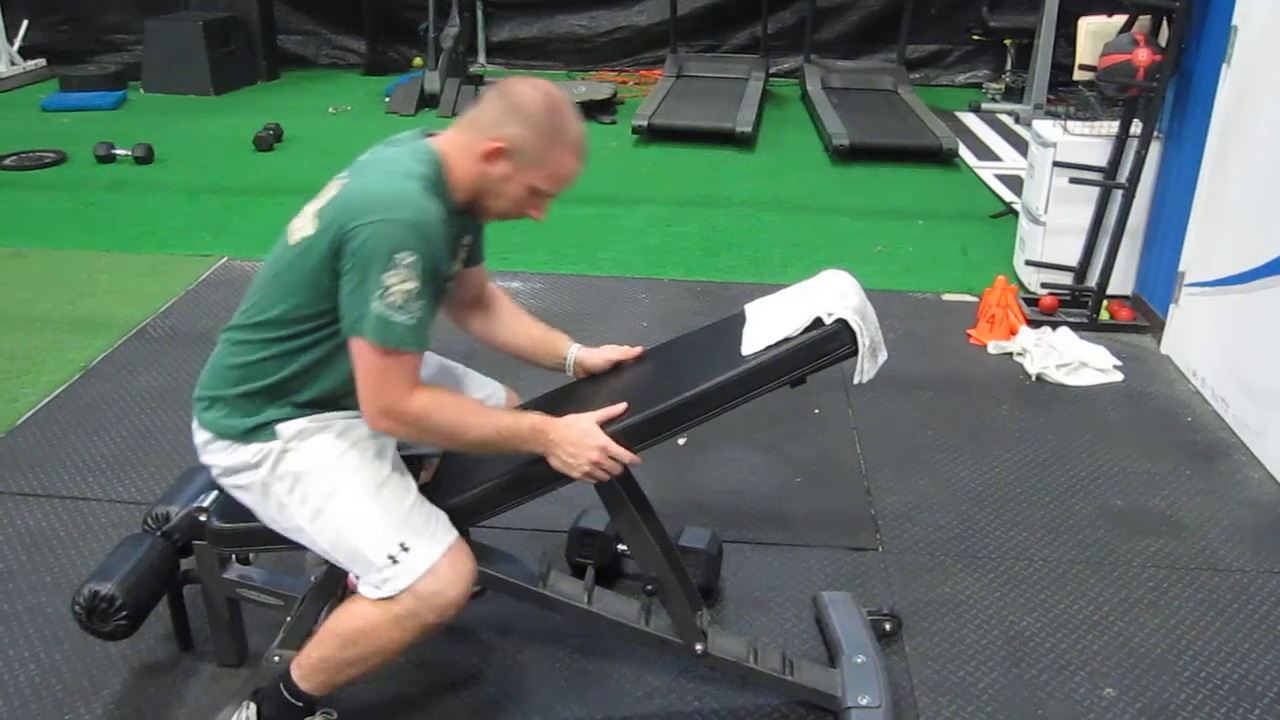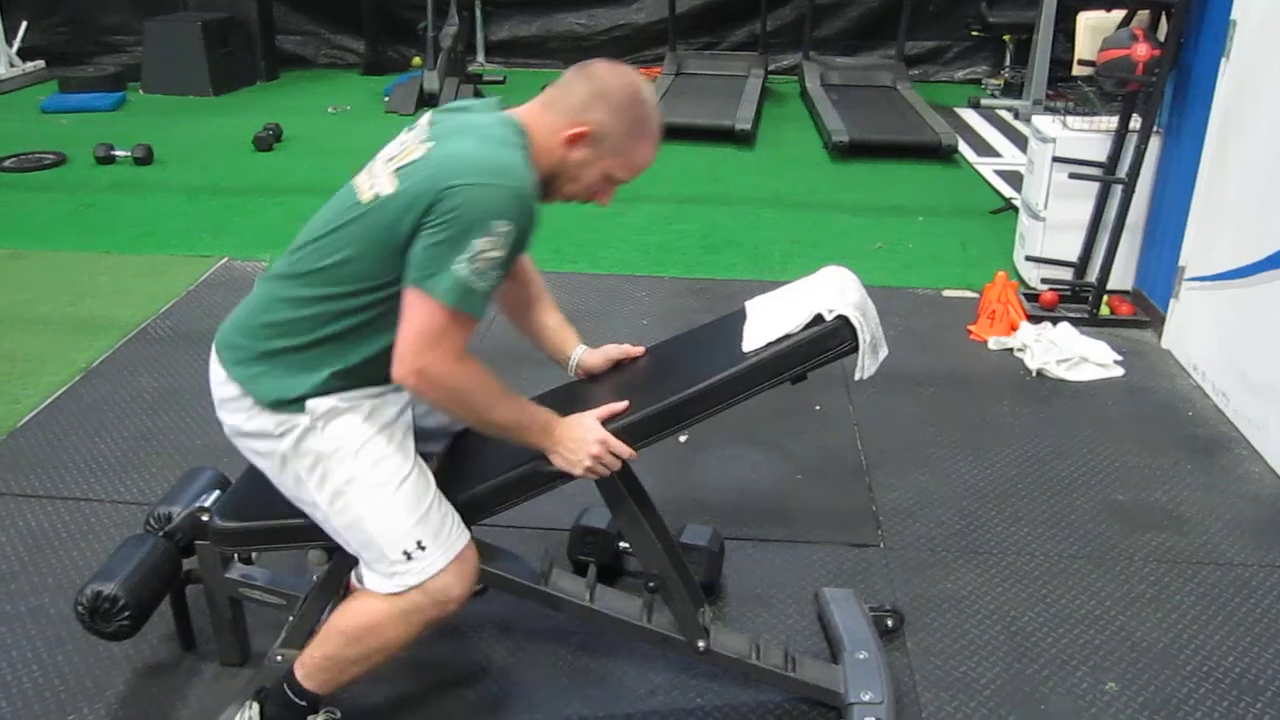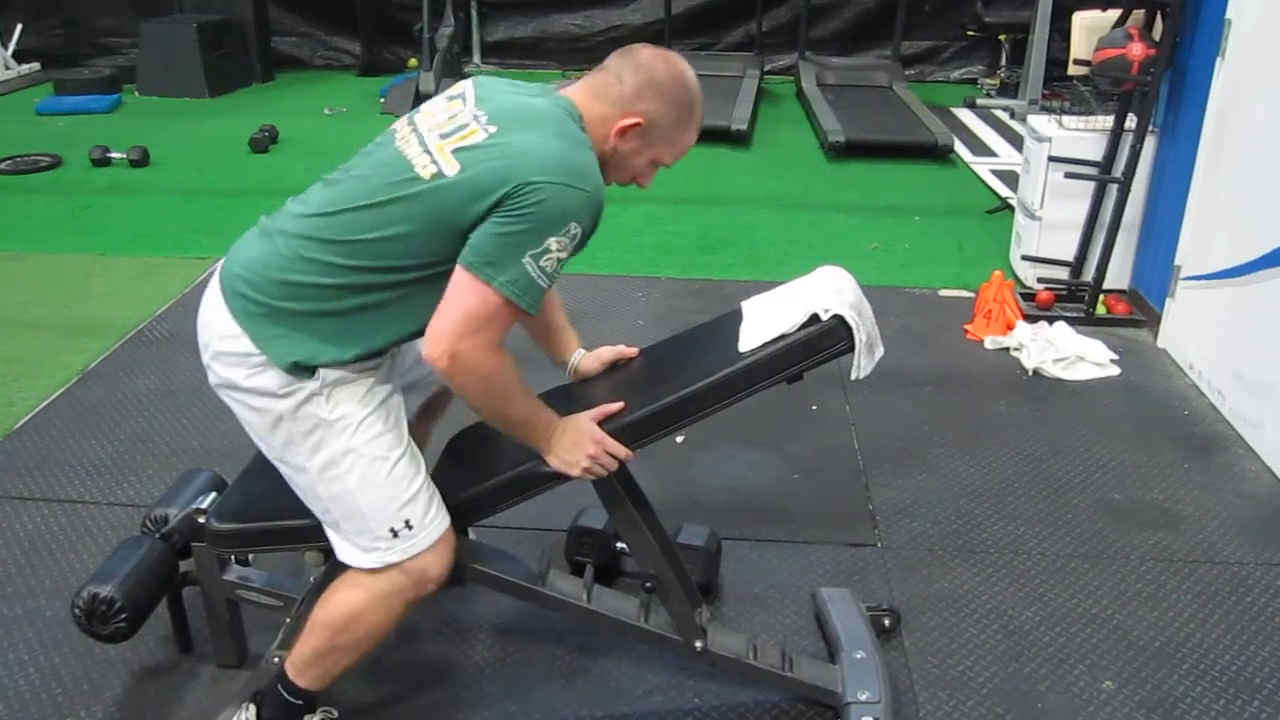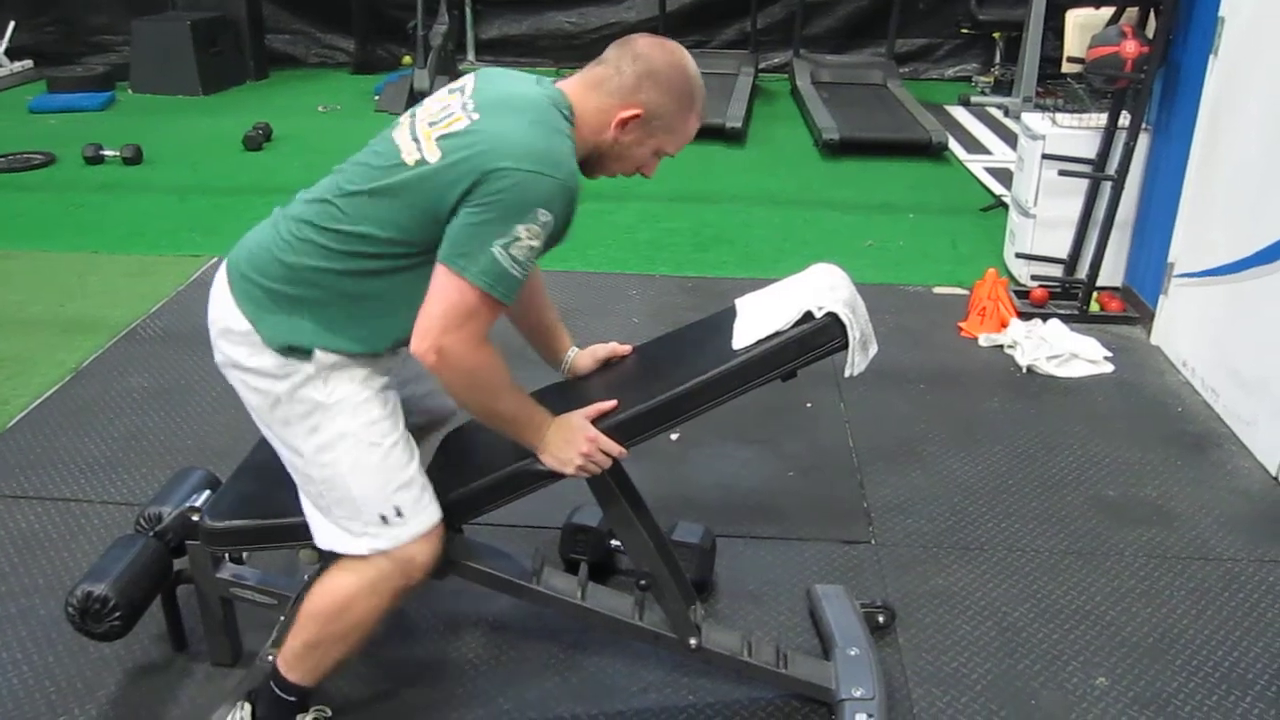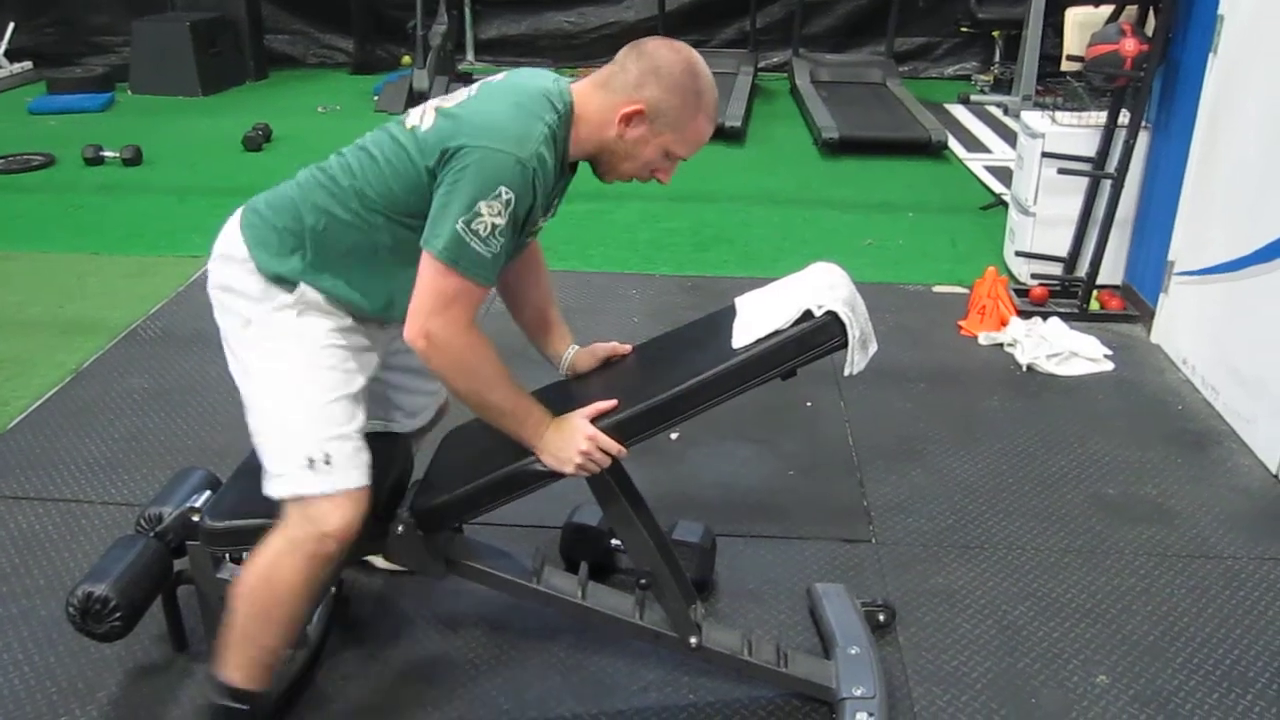
dt=0.2s
person 1, frame 1
left shoulder: (440, 170)
right shoulder: (396, 216)
left elbow: (474, 301)
right elbow: (391, 407)
left wrist: (574, 355)
right wrist: (546, 436)
right hip: (269, 428)
left knee: (498, 410)
right knee: (440, 584)
left ankle: (382, 557)
person 1, frame 2
left shoulder: (479, 124)
right shoulder: (489, 186)
left elbow: (510, 273)
right elbow: (424, 367)
left wrist: (579, 355)
right wrist: (552, 434)
left hip: (346, 354)
right hip: (291, 398)
left knee: (496, 414)
right knee: (442, 581)
left ankle: (388, 553)
person 1, frame 3
left shoulder: (502, 95)
right shoulder: (565, 183)
right elbow: (456, 349)
left wrist: (574, 357)
right wrist: (552, 437)
left hip: (261, 287)
right hip: (280, 353)
left knee: (434, 386)
right knee: (419, 560)
left ankle: (370, 527)
person 1, frame 4
left shoulder: (510, 90)
right shoulder: (537, 171)
right elbow: (444, 345)
left wrist: (567, 356)
right wrist: (545, 436)
left hip: (289, 282)
right hip: (284, 332)
left knee: (432, 405)
right knee: (405, 549)
left ankle: (339, 502)
person 1, frame 5
left shoulder: (544, 96)
right shoulder: (507, 149)
left elbow: (515, 247)
right elbow: (435, 329)
left wrist: (566, 354)
right wrist: (542, 433)
left hip: (353, 280)
right hip: (278, 284)
left knee: (414, 412)
right knee: (330, 513)
